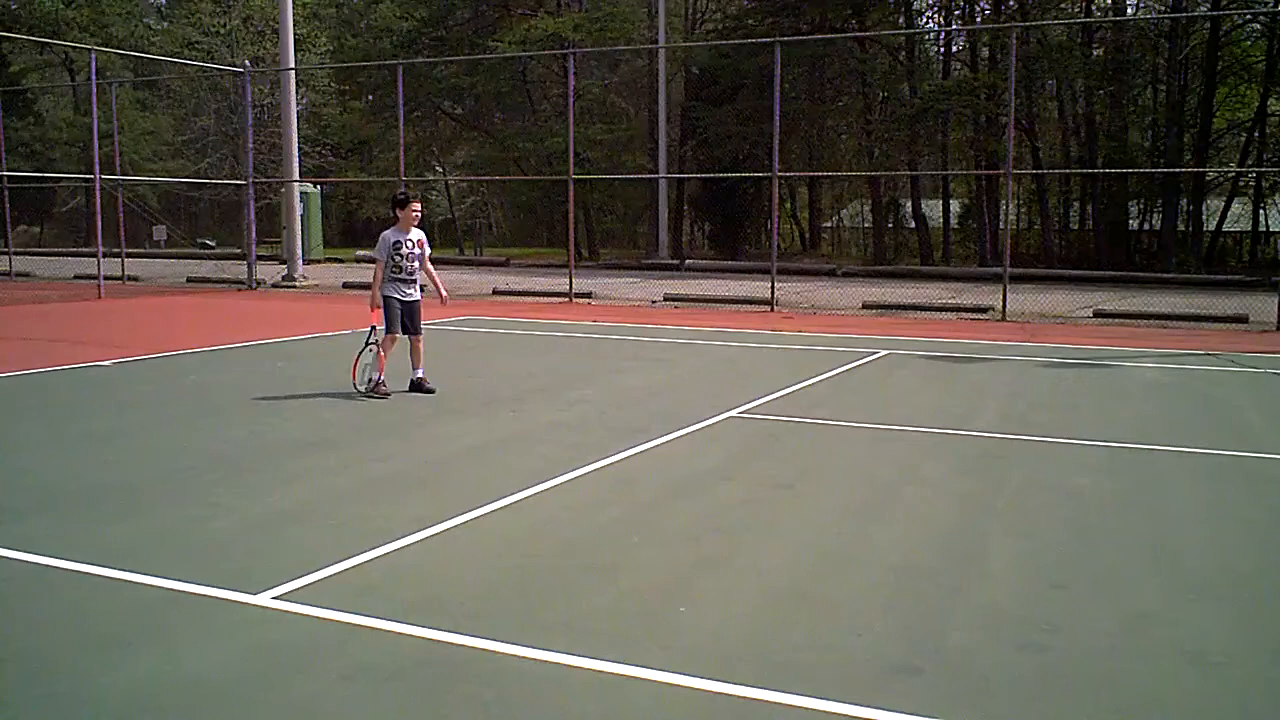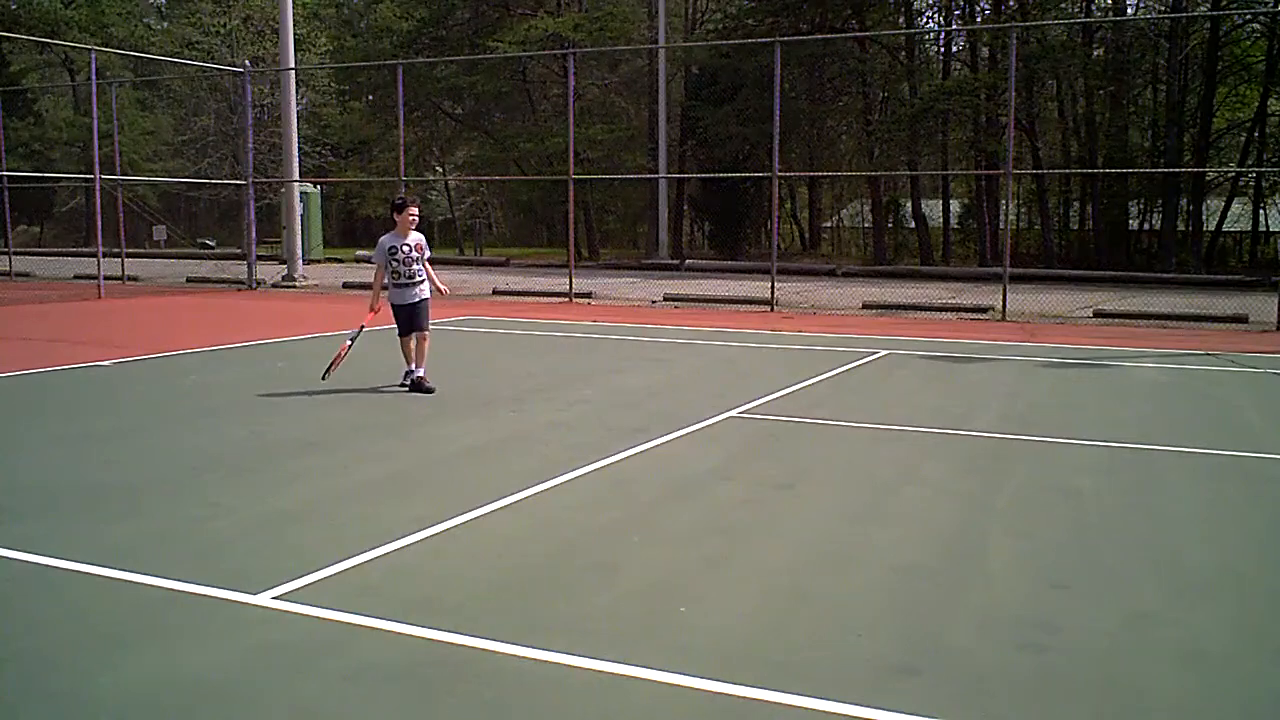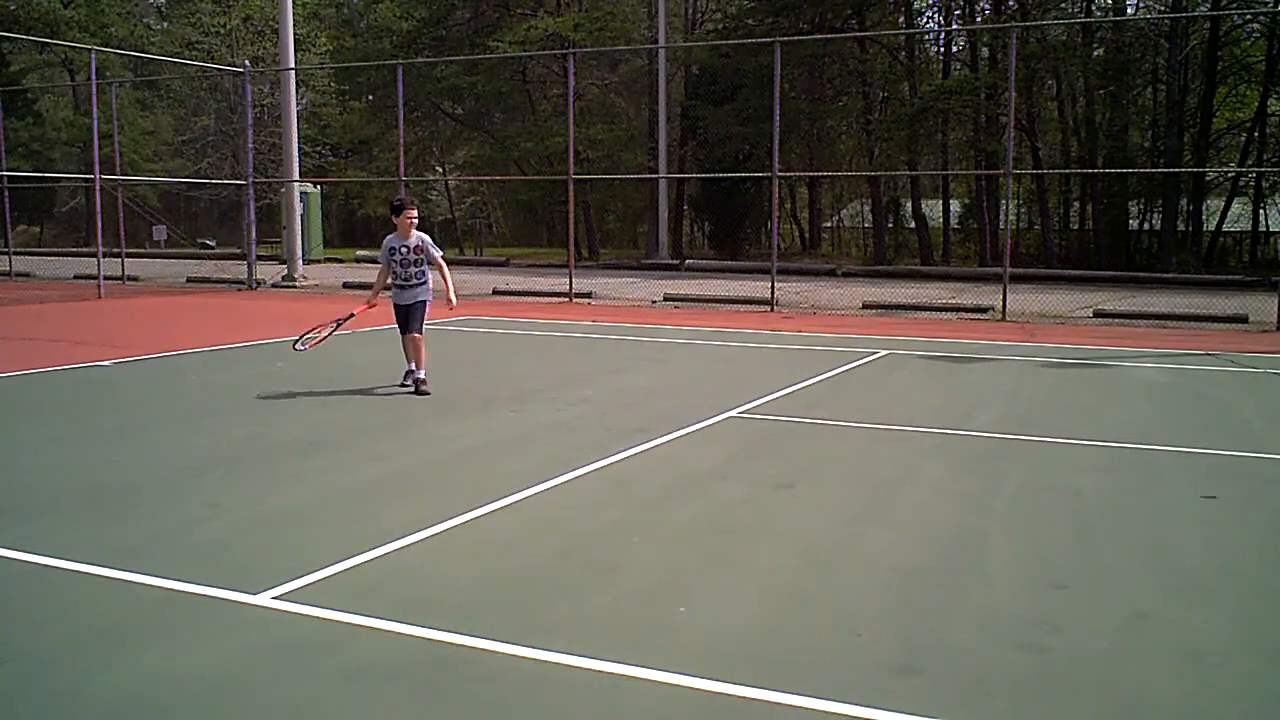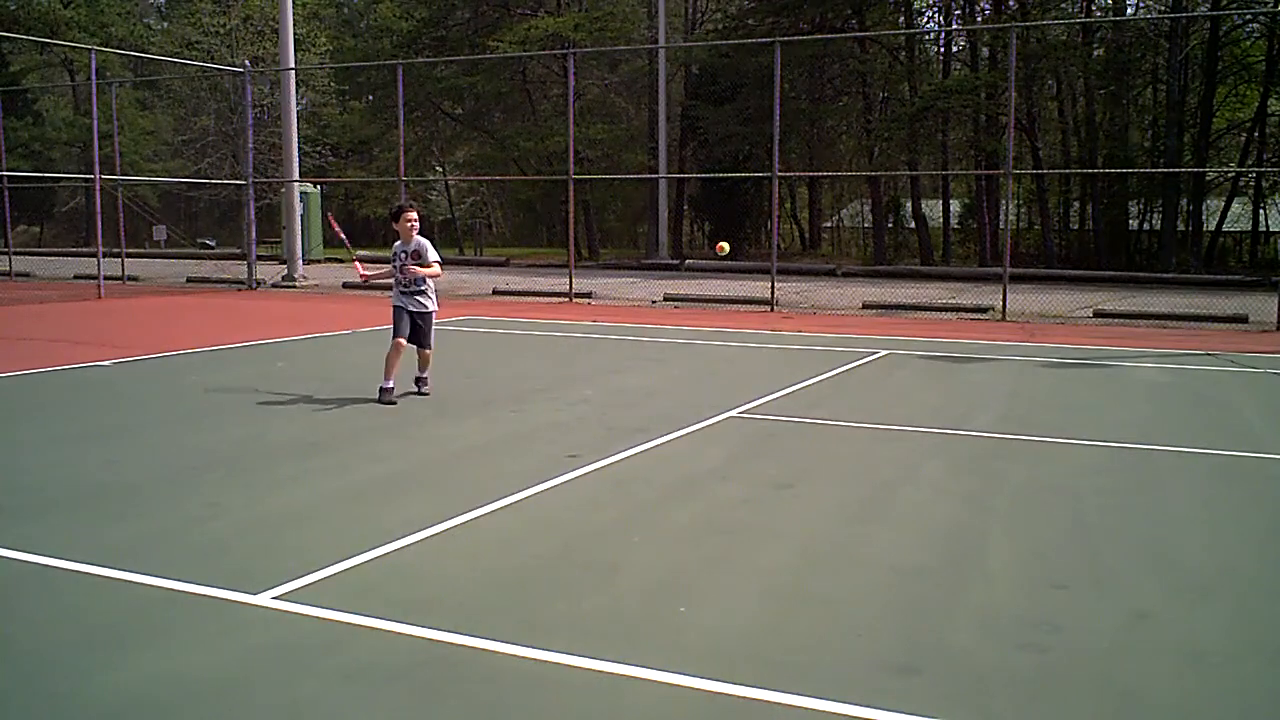
dt=0.4s
person 1, frame 1
left shoulder: (420, 236)
right shoulder: (387, 237)
left elbow: (426, 265)
right elbow: (379, 268)
left wrist: (440, 287)
right wrist: (375, 294)
left hip: (413, 294)
right hip: (392, 293)
left knee: (416, 337)
right knee: (392, 335)
left ankle: (418, 378)
right ankle: (378, 378)
person 1, frame 2
left shoulder: (419, 238)
right shoulder: (385, 242)
right elbow: (380, 272)
left wrist: (436, 283)
right wrist: (375, 299)
left hip: (420, 294)
right hip: (398, 298)
left knee: (423, 334)
right knee: (405, 336)
left ankle: (419, 377)
right ankle: (411, 370)
person 1, frame 3
left shoulder: (422, 240)
right shoulder: (389, 242)
left elbow: (440, 264)
right elbow: (385, 270)
left wrist: (450, 291)
right wrist: (374, 294)
left hip: (420, 296)
right hip: (399, 297)
left knee: (416, 336)
right knee: (406, 336)
left ankle: (420, 378)
right ankle: (411, 369)
person 1, frame 4
left shoulder: (423, 244)
right shoulder: (396, 247)
left elbow: (437, 270)
left wrist: (421, 271)
right wrist: (371, 276)
left hip: (424, 305)
right hip: (402, 303)
left knee: (424, 350)
right knee: (399, 342)
left ankle: (422, 377)
right ankle: (387, 387)
